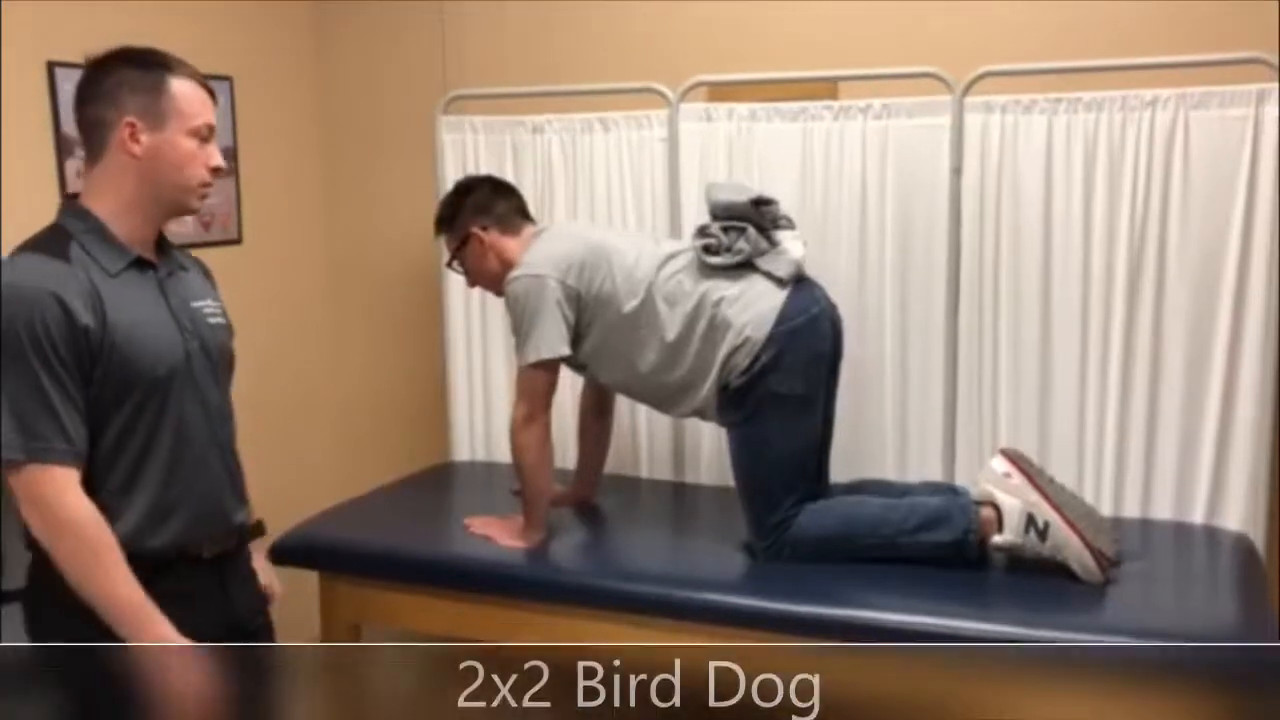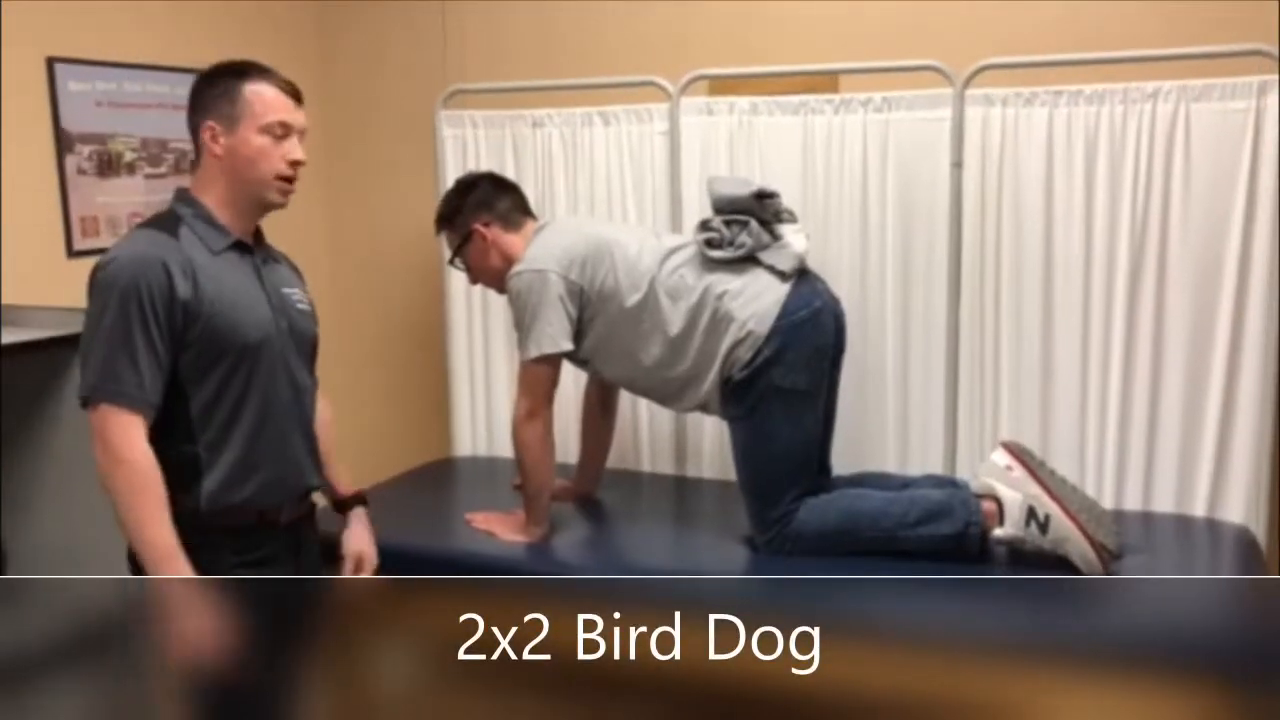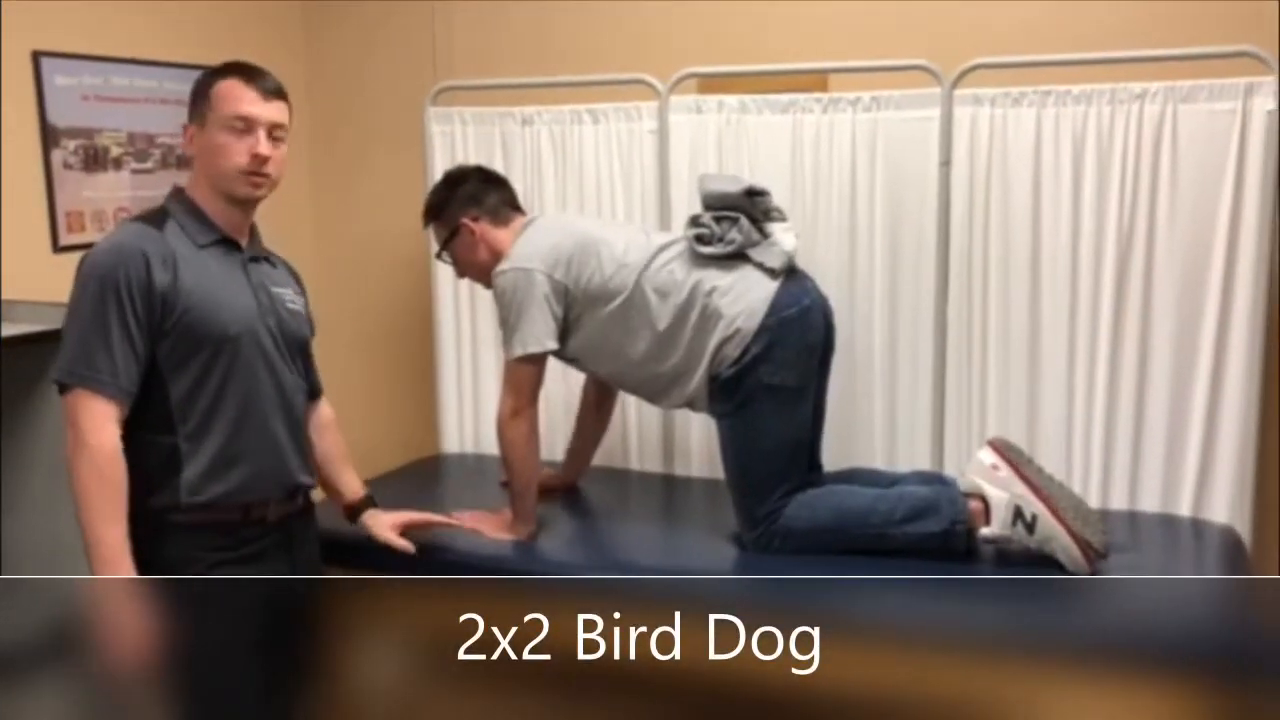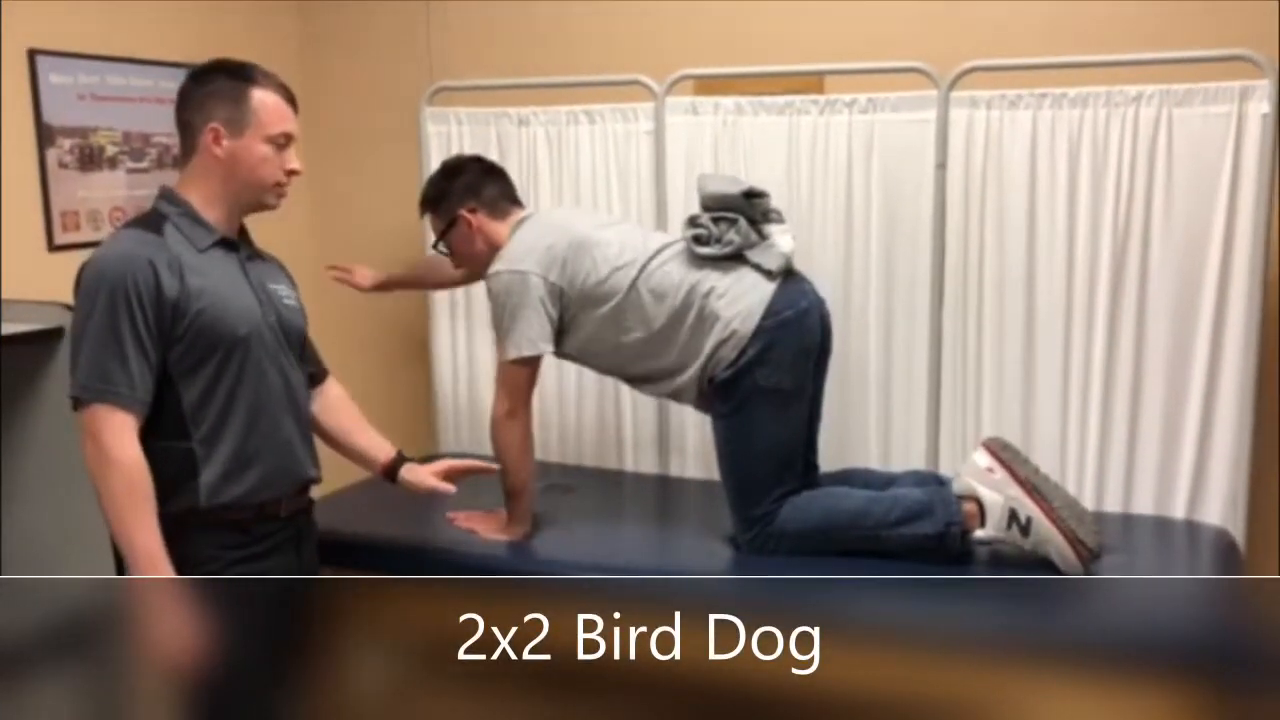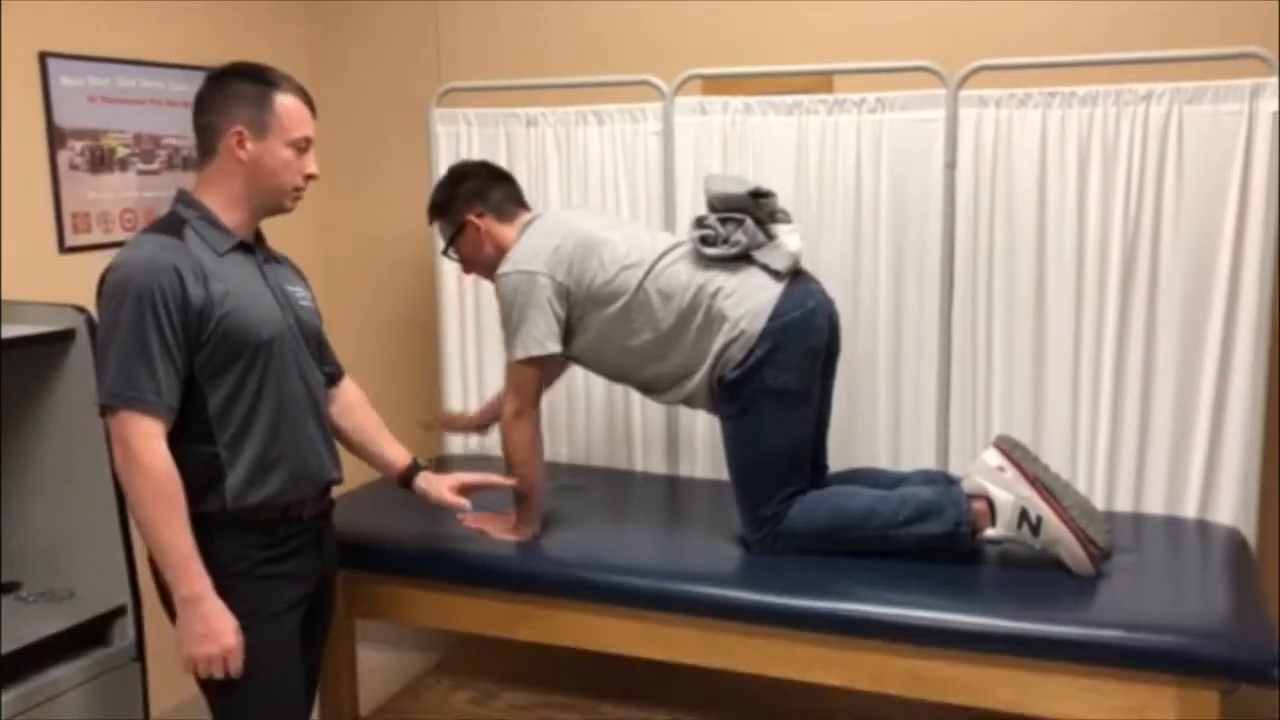
dt=1s
person 1, frame 1
left shoulder: (534, 278)
right shoulder: (569, 254)
left elbow: (530, 417)
right elbow: (598, 387)
left wrist: (531, 525)
right wrist: (580, 489)
left hip: (766, 344)
right hip: (795, 316)
left knee: (782, 534)
right knee: (796, 505)
left ankle: (991, 521)
right ankle: (988, 498)
person 1, frame 2
left shoulder: (538, 274)
right shoulder: (572, 248)
left elbow: (533, 412)
right elbow: (603, 383)
left wrist: (533, 519)
right wrist: (582, 484)
left hip: (769, 338)
right hip: (797, 309)
left knee: (784, 528)
right knee: (799, 495)
left ankle: (995, 514)
right ankle: (990, 490)
person 1, frame 3
left shoulder: (520, 271)
right shoulder: (558, 242)
left elbow: (516, 411)
right elbow: (606, 375)
left wrist: (520, 518)
right wrist: (566, 474)
left hip: (756, 338)
right hip: (785, 307)
left knee: (771, 524)
right knee: (792, 491)
left ankle: (981, 512)
right ankle: (972, 487)
person 1, frame 4
left shoulder: (518, 273)
right shoulder: (540, 233)
left elbow: (511, 412)
right elbow: (470, 267)
left wrist: (514, 519)
right wrist: (383, 280)
left hip: (749, 342)
right hip: (782, 308)
left knee: (765, 525)
right knee: (787, 494)
left ankle: (974, 513)
right ankle: (968, 485)
person 1, frame 5
left shoulder: (524, 271)
right shoulder: (559, 235)
left elbow: (521, 413)
right elbow: (554, 360)
left wrist: (525, 521)
right wrist: (478, 418)
left hip: (762, 342)
right hip: (793, 308)
left knee: (776, 525)
right knee: (800, 491)
left ankle: (985, 513)
right ankle: (978, 485)
person 2, frame 1
left shoulder: (191, 276)
right elbow: (50, 495)
left wrist: (249, 542)
right wrist: (154, 642)
left hip: (226, 581)
right hip: (118, 610)
person 2, frame 2
left shoulder: (282, 273)
right shoulder: (145, 266)
right elbow: (120, 438)
left wrist: (351, 509)
left hip: (293, 544)
right hip: (206, 561)
person 2, frame 3
left shoulder: (280, 275)
right shoulder: (133, 259)
right elbow: (93, 425)
left wrist: (360, 506)
right wrist: (117, 582)
left hip: (292, 543)
right hip: (198, 558)
person 2, frame 4
left shoulder: (267, 270)
right shoulder: (134, 265)
left elbow: (315, 388)
right elbow: (111, 437)
left wrist: (397, 465)
right wrist: (160, 595)
left hip: (292, 540)
right hip: (208, 558)
person 2, frame 5
left shoulder: (280, 270)
right shoulder: (154, 270)
left elbow: (334, 391)
right elbow: (140, 445)
left wrist: (415, 473)
right wrist: (194, 598)
left hip: (309, 540)
right hip: (233, 557)
